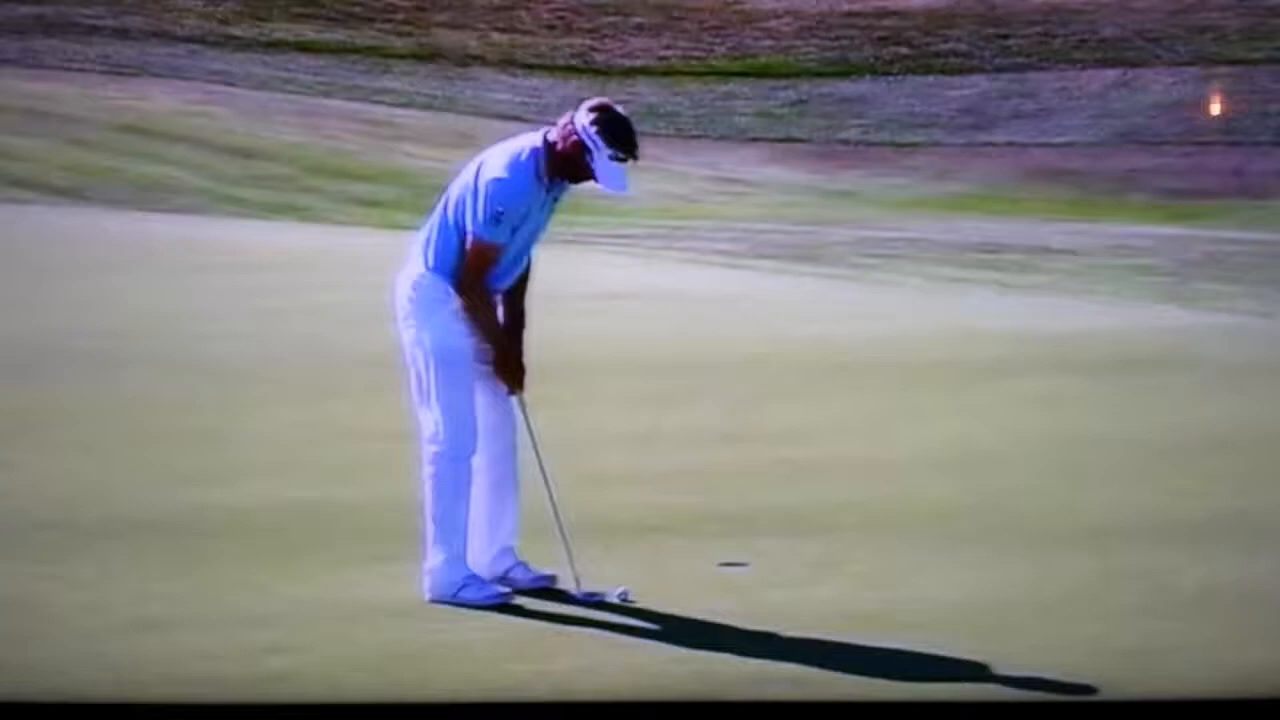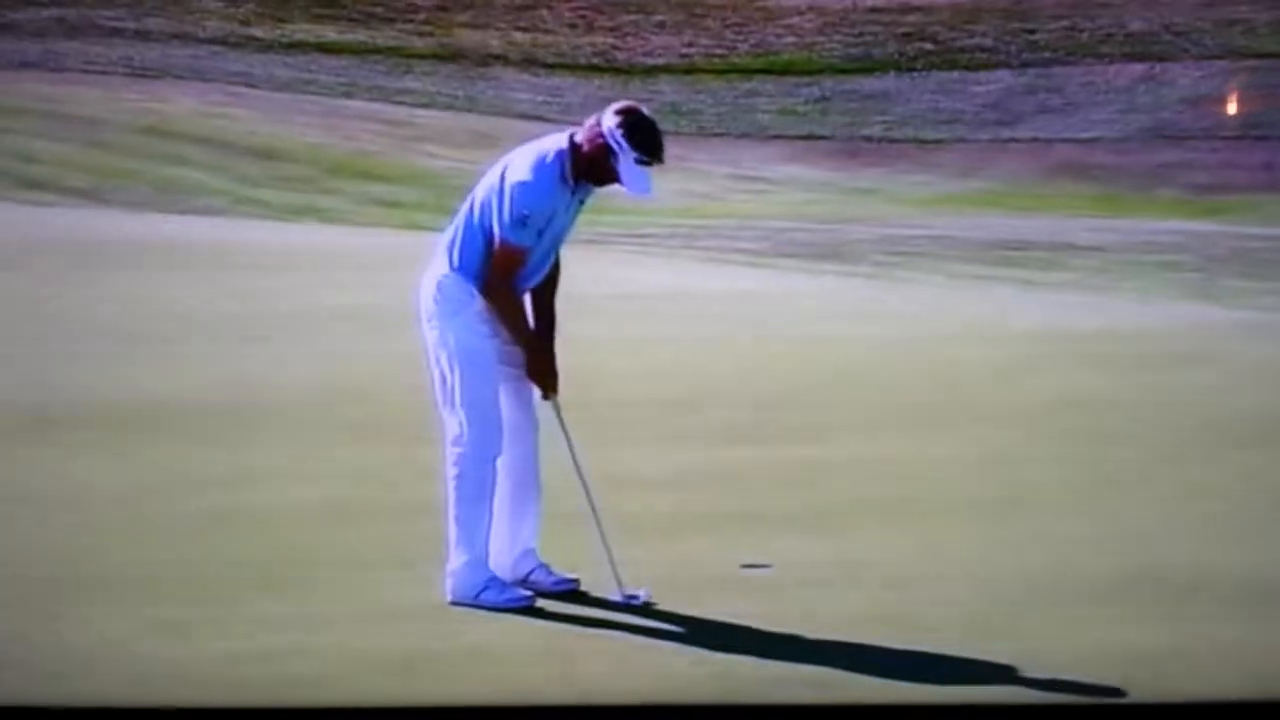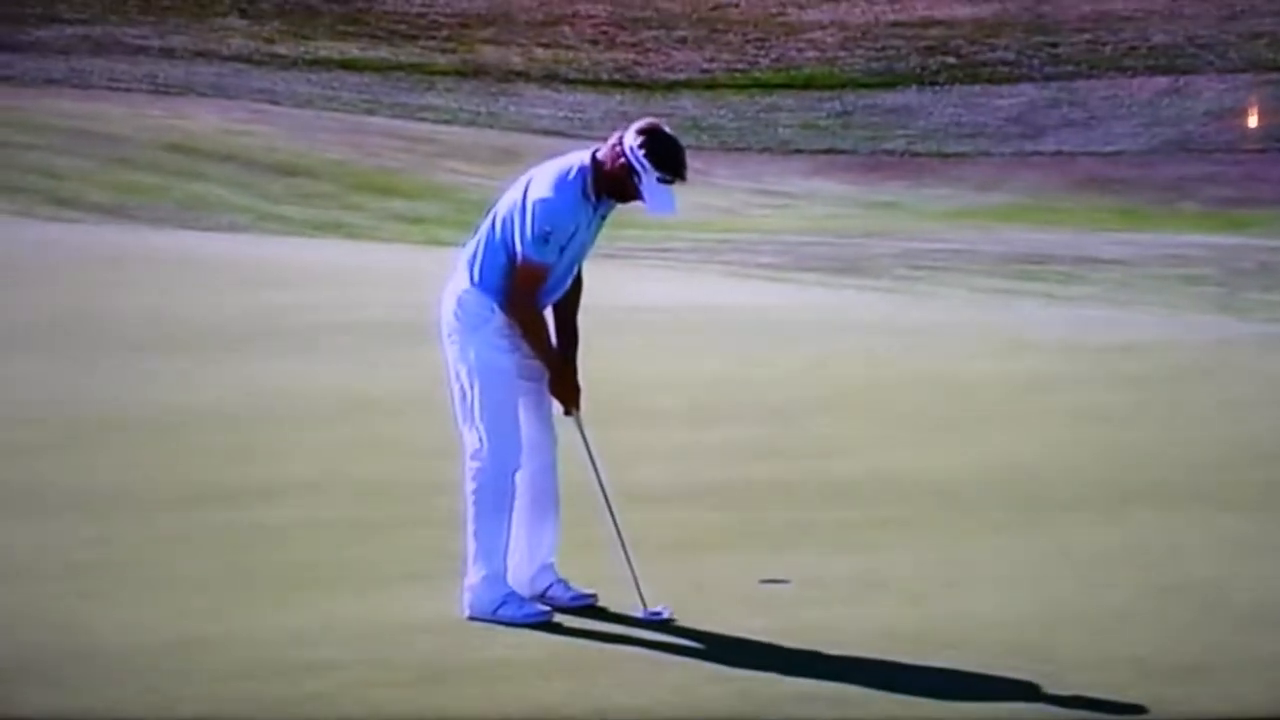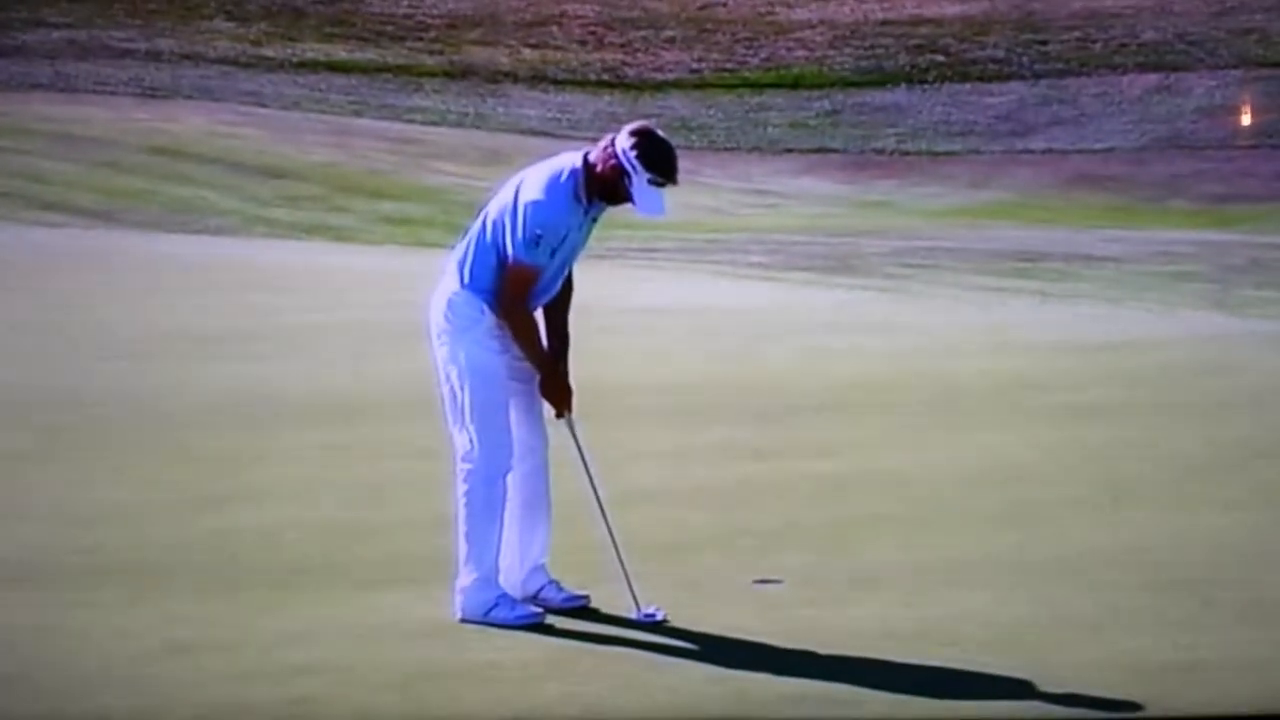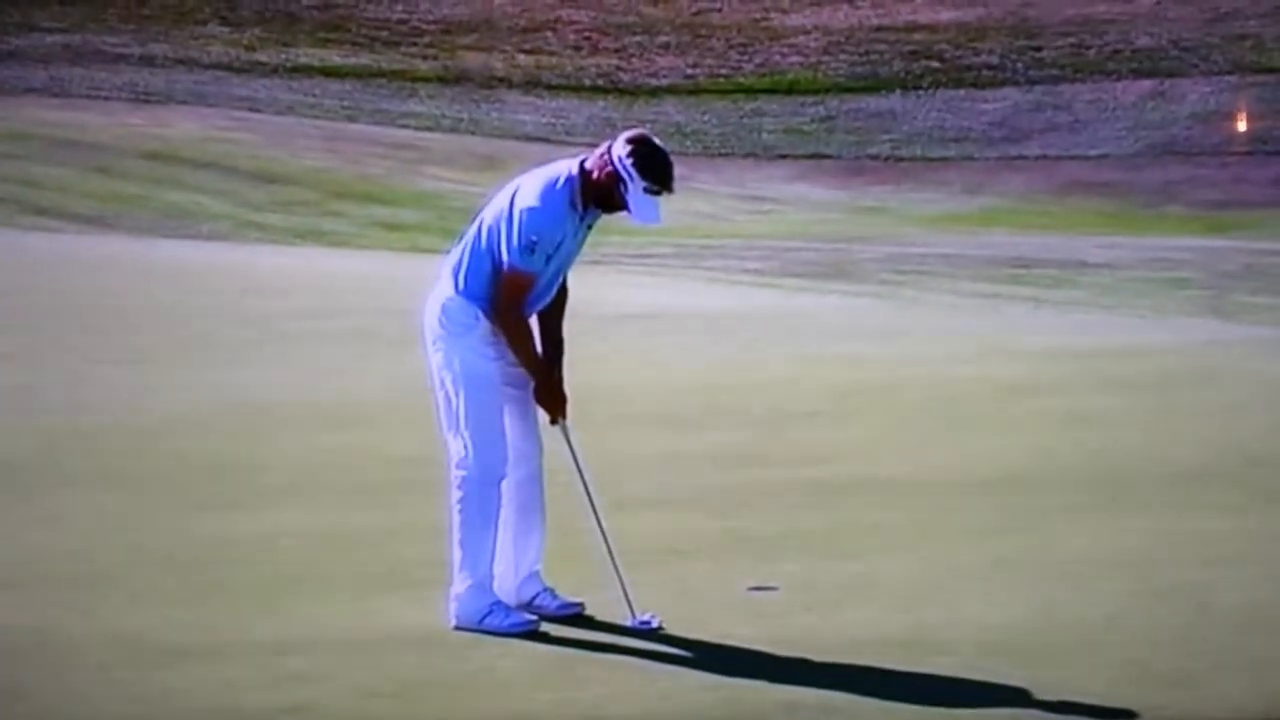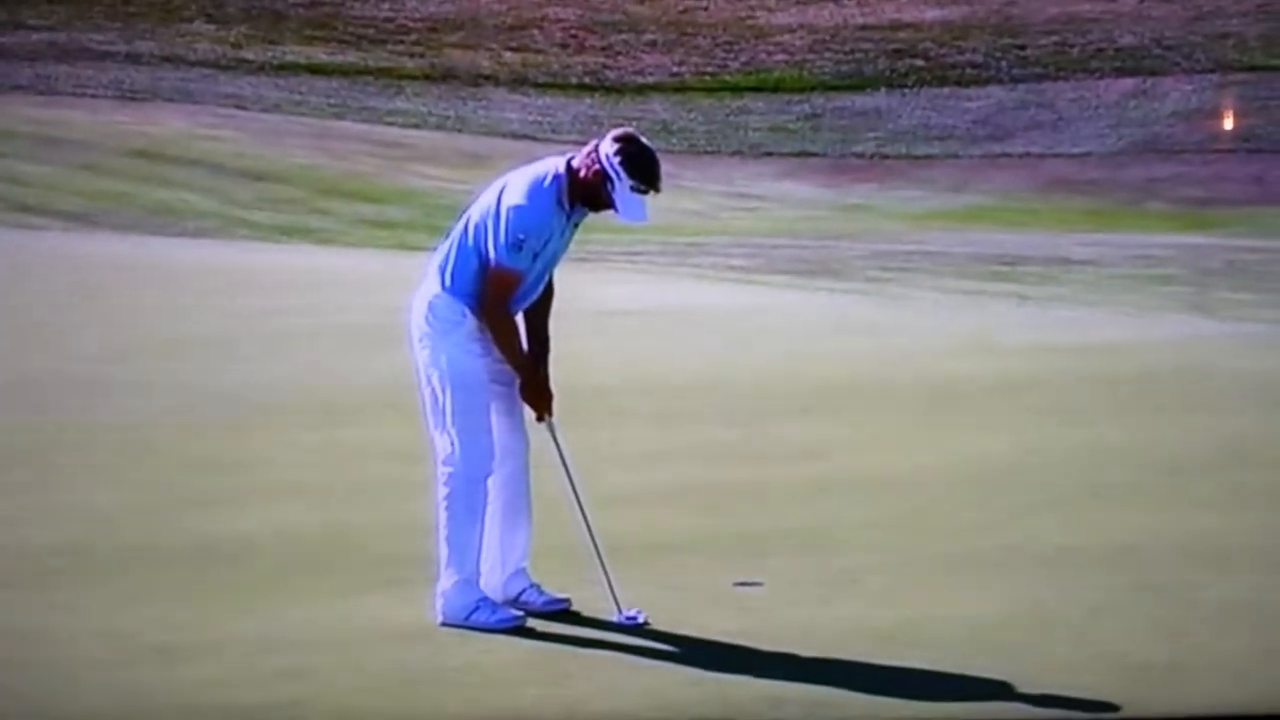
dt=0.5s
person 1, frame 1
left shoulder: (554, 173)
right shoulder: (509, 178)
right elbow: (472, 277)
left wrist: (515, 338)
right wrist: (503, 350)
left hip: (471, 299)
right hip: (437, 296)
left knee: (498, 434)
right knee: (455, 438)
left ankle: (494, 558)
right ankle: (447, 573)
person 1, frame 2
left shoulder: (578, 175)
right shoulder: (534, 181)
right elbow: (499, 281)
left wrist: (546, 343)
right wrist: (534, 352)
left hip: (494, 300)
right hip: (461, 297)
left knee: (520, 436)
right knee: (478, 439)
left ankle: (515, 561)
right ankle: (469, 575)
person 1, frame 3
left shoulder: (600, 190)
right shoulder: (555, 197)
right elbow: (522, 298)
left wrist: (569, 358)
right wrist: (557, 369)
left hip: (513, 316)
right hip: (480, 312)
left knee: (538, 450)
right knee: (497, 454)
left ankle: (533, 576)
right ankle: (486, 590)
person 1, frame 4
left shoulder: (590, 192)
right shoulder: (547, 200)
left elbow: (559, 275)
right elbow: (513, 299)
left wrist: (559, 361)
right wrist: (548, 372)
left hip: (503, 317)
right hip: (471, 314)
left knee: (529, 451)
right knee: (488, 455)
left ankle: (525, 577)
right ankle: (478, 592)
person 1, frame 5
left shoulder: (587, 199)
right shoulder: (543, 205)
right elbow: (509, 306)
left wrist: (554, 365)
right wrist: (543, 378)
left hip: (498, 323)
right hip: (465, 320)
left knee: (524, 458)
right knee: (483, 463)
left ankle: (519, 584)
right ankle: (472, 599)
person 1, frame 6
left shoulder: (572, 196)
right shoulder: (530, 203)
right elbow: (495, 302)
left wrist: (539, 363)
right wrist: (528, 376)
left hip: (483, 319)
right hip: (451, 317)
left knee: (510, 454)
right knee: (469, 458)
left ankle: (506, 580)
right ankle: (458, 595)
